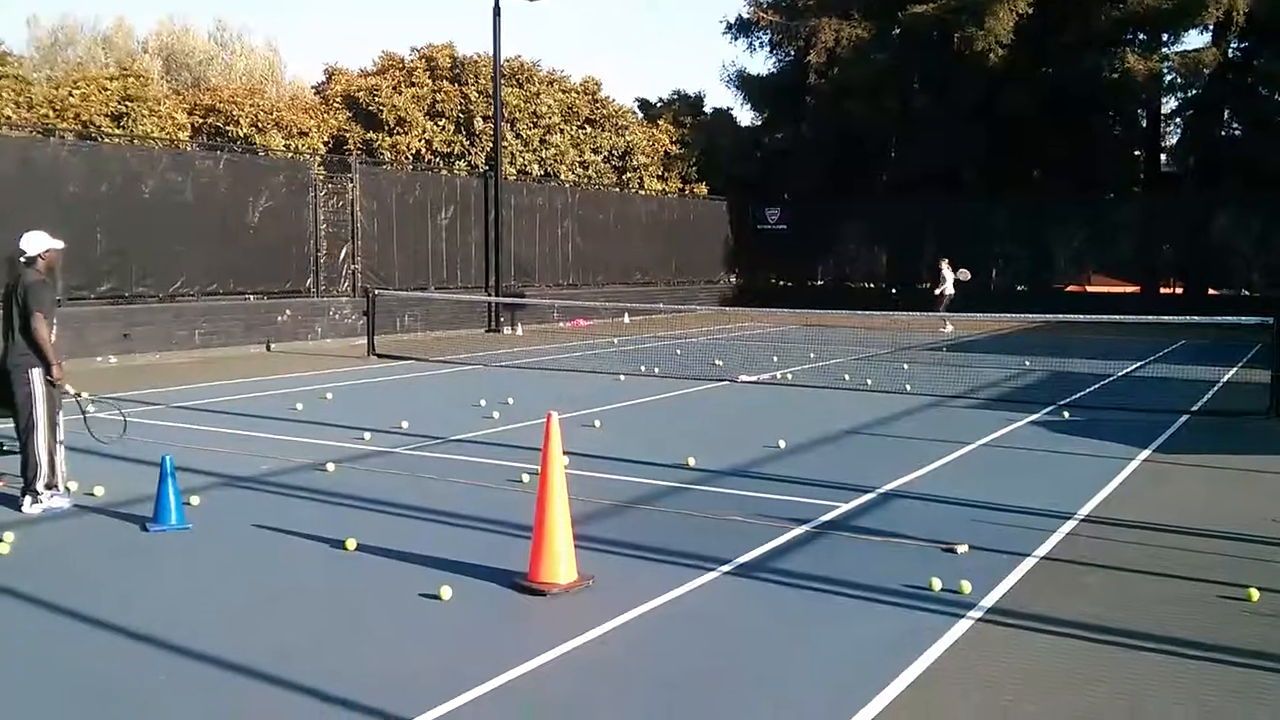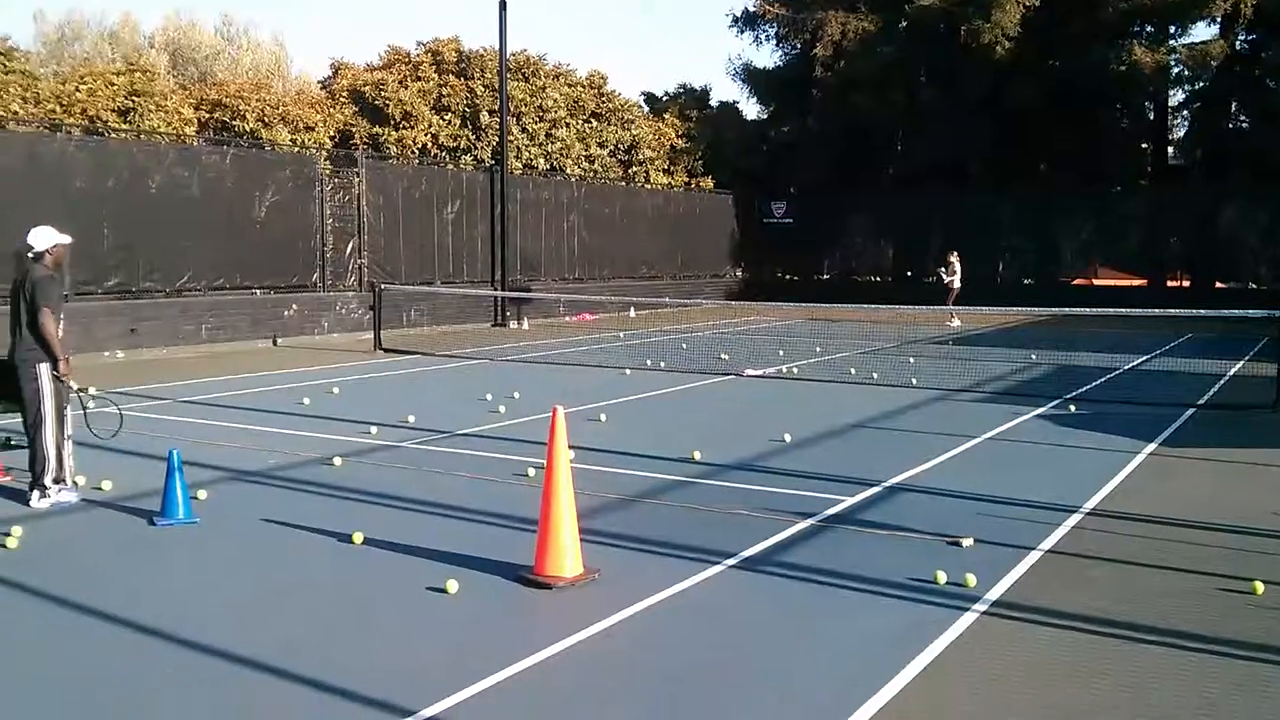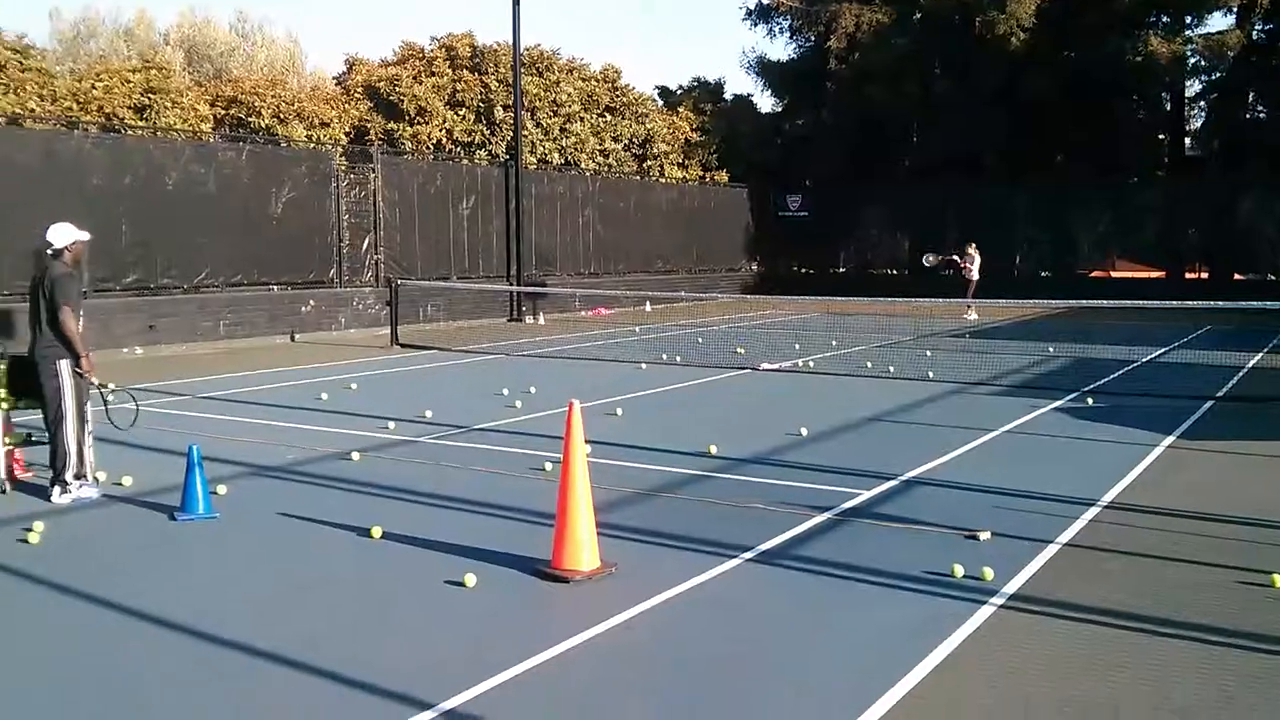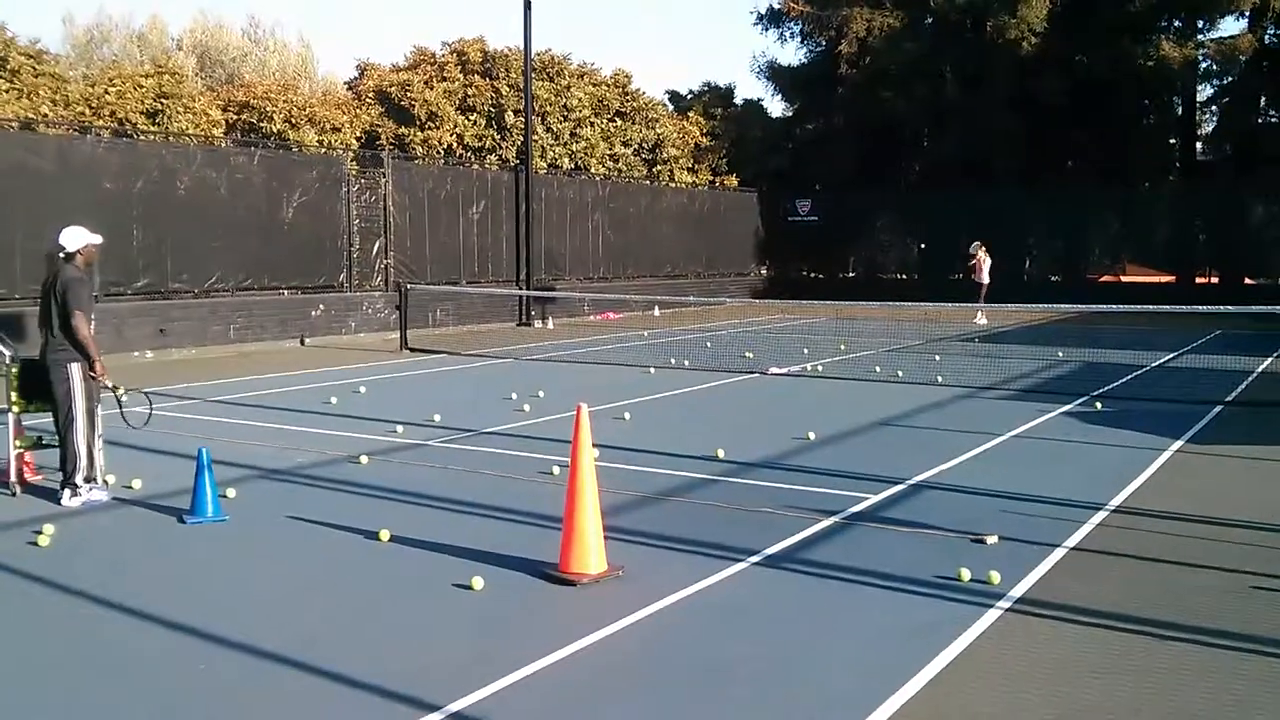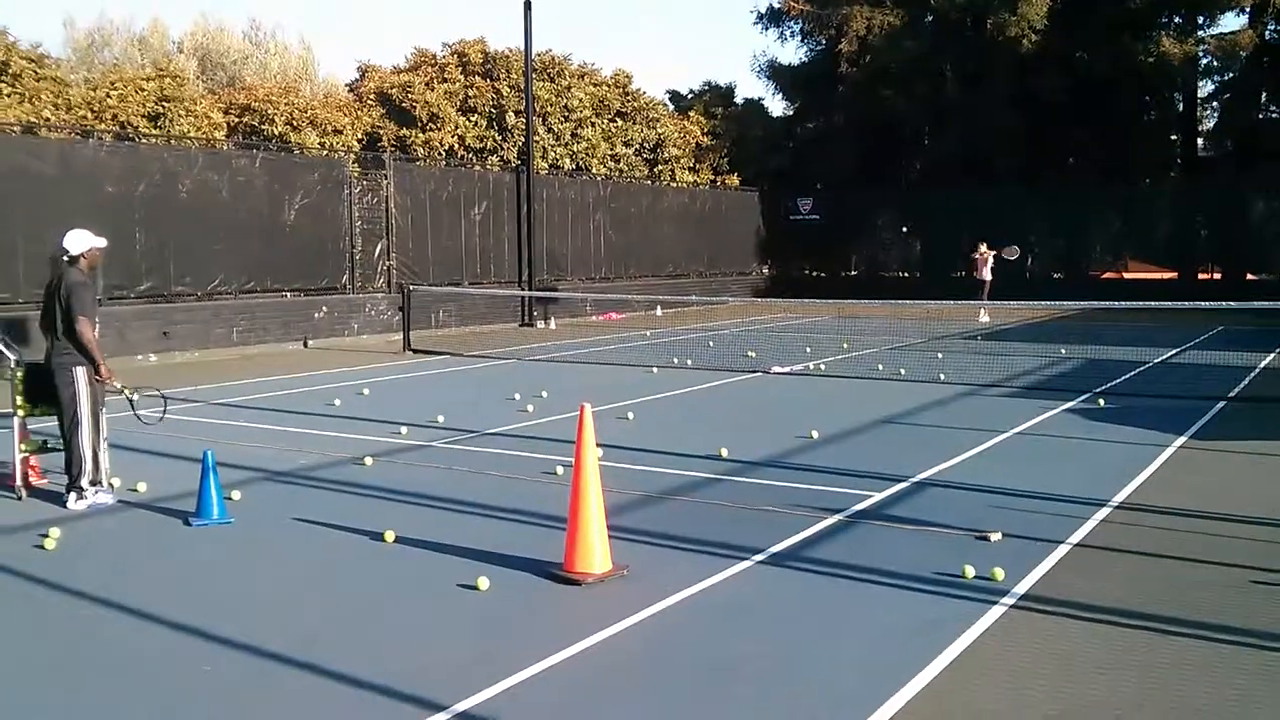
dt=0.1s
person 1, frame 1
left shoulder: (18, 281)
right shoulder: (38, 282)
left elbow: (13, 326)
right elbow: (37, 324)
right wrist: (54, 362)
left hip: (20, 363)
right hip: (32, 366)
left knee: (46, 428)
right knee: (39, 430)
left ankle: (49, 487)
right ankle: (35, 495)
person 1, frame 2
left shoulder: (25, 277)
right shoulder: (46, 277)
left elbow: (20, 320)
right elbow: (45, 319)
right wrist: (61, 358)
left hip: (26, 358)
right hip: (40, 361)
left knee: (55, 423)
right knee: (47, 425)
left ankle: (56, 481)
right ankle: (44, 490)
person 1, frame 3
left shoulder: (43, 273)
right shoulder: (65, 275)
left elbow: (38, 317)
right elbow: (65, 316)
right wrist: (82, 354)
left hip: (46, 354)
right hip: (60, 358)
left knee: (75, 419)
right knee: (68, 422)
left ankle: (77, 477)
right ankle: (64, 485)
person 1, frame 4
left shoulder: (55, 277)
right shoulder: (76, 278)
left elbow: (45, 320)
right elbow: (78, 322)
right wrist: (96, 359)
left hip: (58, 358)
right hip: (72, 361)
left knee: (85, 423)
right knee: (78, 424)
left ankle: (87, 480)
right ankle: (75, 488)
person 1, frame 5
left shoulder: (58, 280)
right shoulder: (80, 282)
left elbow: (45, 323)
right elbow: (82, 327)
right wrist: (101, 363)
left hip: (63, 362)
right hip: (76, 364)
left knee: (90, 426)
right knee: (83, 428)
left ankle: (92, 483)
right ankle: (80, 491)
